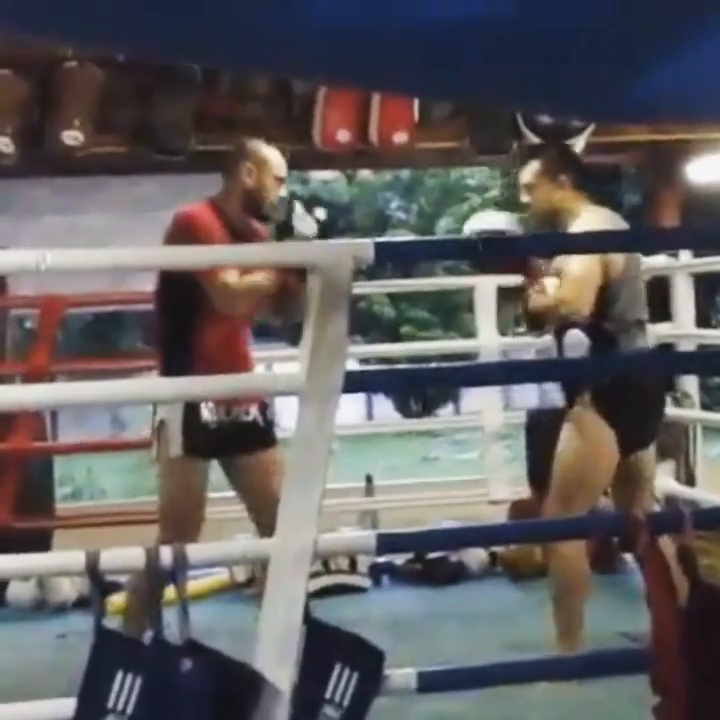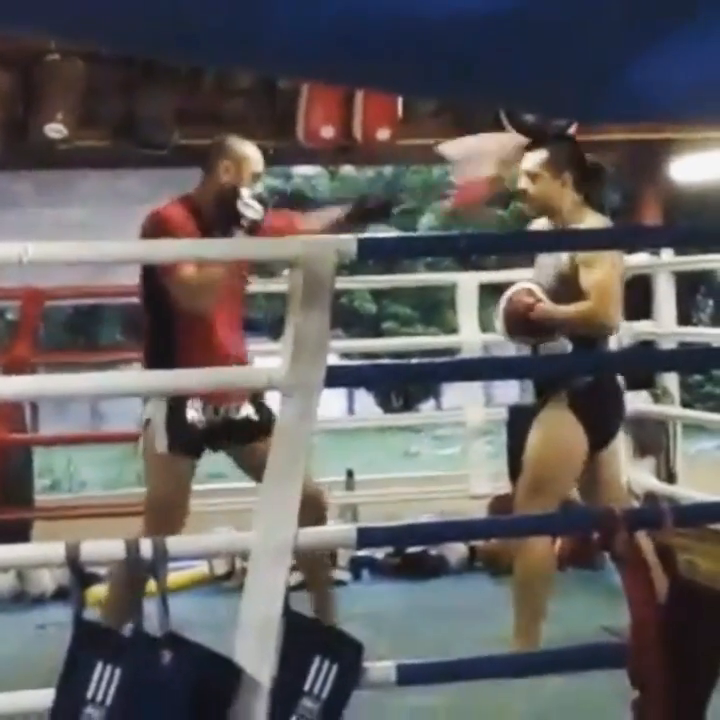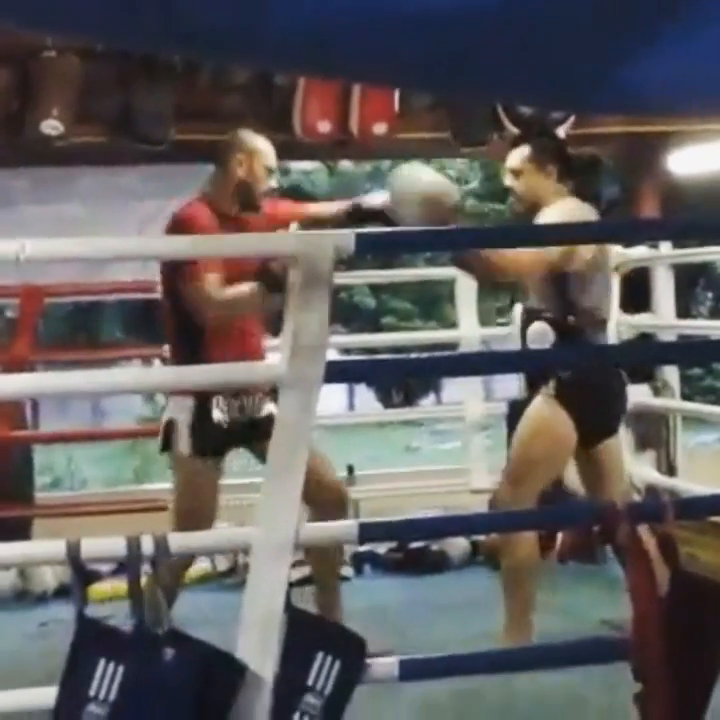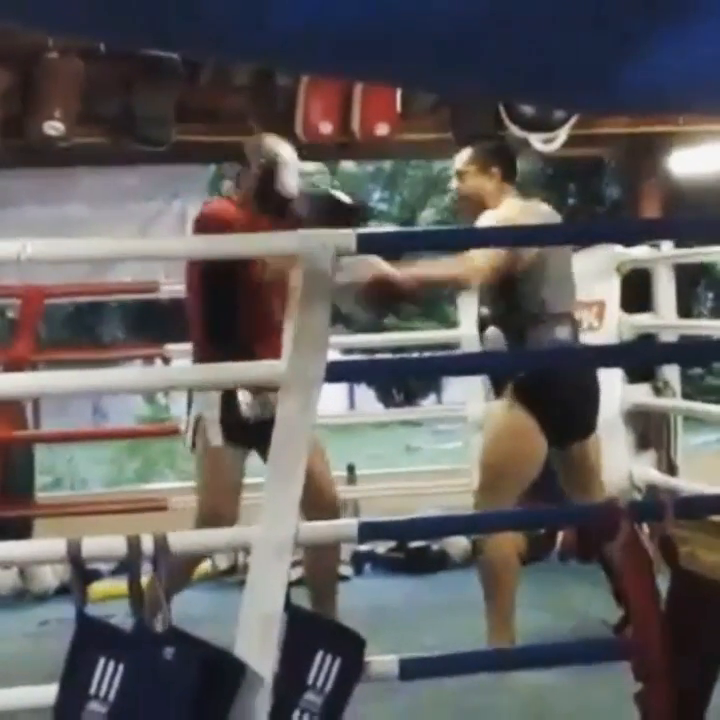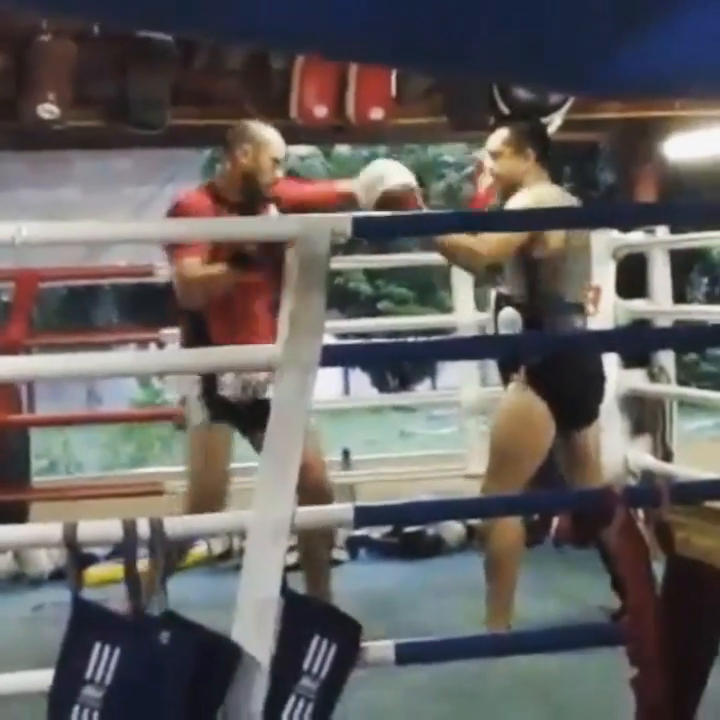
dt=0.5s
person 1, frame 1
left shoulder: (583, 229)
right shoulder: (601, 224)
left elbow: (574, 306)
right elbow: (580, 288)
left wrist: (536, 302)
right wrist: (536, 274)
left hip: (609, 389)
right hip: (638, 383)
left knee: (559, 522)
right knee: (640, 517)
left ankle: (569, 651)
person 1, frame 2
left shoulder: (592, 235)
right shoulder: (545, 229)
left elbow: (605, 315)
left wrist: (540, 313)
left hip: (577, 389)
right hip: (582, 388)
left knee: (530, 515)
right knee: (616, 515)
left ankle: (524, 648)
person 1, frame 3
left shoulder: (564, 215)
right shoulder: (561, 220)
left elbow: (518, 267)
right elbow: (527, 279)
right wrist: (478, 255)
left hip: (573, 379)
right hip: (597, 376)
left knee: (511, 503)
right knee: (614, 505)
left ankle: (516, 639)
person 1, frame 4
left shoulder: (500, 221)
right shoulder: (545, 216)
left elbow: (469, 271)
left wrist: (397, 278)
left hip: (535, 376)
right hip: (570, 372)
left knee: (492, 508)
right knee: (593, 501)
left ankle: (501, 642)
person 1, frame 5
left shoulder: (535, 200)
right shoulder: (560, 205)
left elbow: (480, 254)
right elbow: (519, 264)
left hip: (546, 364)
right hip: (577, 360)
left knee: (501, 492)
right knee: (592, 490)
left ankle: (498, 626)
person 2, frame 1
left shoulder: (256, 231)
right shoulder: (195, 222)
left elbow: (283, 302)
right elbow: (234, 300)
left hip: (242, 402)
right hip: (192, 403)
left knee: (282, 525)
right knee: (177, 541)
person 2, frame 2
left shoulder: (237, 220)
right shoulder: (168, 221)
left elbow: (306, 228)
right elbow: (195, 296)
left wrist: (357, 210)
right wrist: (237, 235)
left hip: (238, 394)
right hip: (181, 402)
left knee: (309, 502)
right knee: (160, 534)
left ankle: (328, 630)
person 2, frame 3
left shoulder: (261, 213)
right shoulder: (192, 221)
left elbow: (324, 213)
right elbow: (213, 307)
right wrist: (270, 281)
left hip: (254, 393)
right hip: (202, 401)
left knee: (330, 499)
right knee: (189, 535)
left ankle: (333, 628)
person 2, frame 4
left shoulder: (268, 220)
right shoulder: (220, 217)
right elbow: (273, 268)
right wrist: (302, 214)
left hip: (274, 391)
right hip: (227, 394)
left knee: (325, 507)
right knee: (216, 524)
person 2, frame 5
left shoulder: (278, 199)
right shoulder: (192, 207)
left elbow: (355, 192)
right elbow: (191, 289)
right wrist: (248, 256)
left hip: (265, 374)
right hip: (214, 376)
left knee: (316, 490)
right knee: (204, 506)
left ankle: (321, 607)
